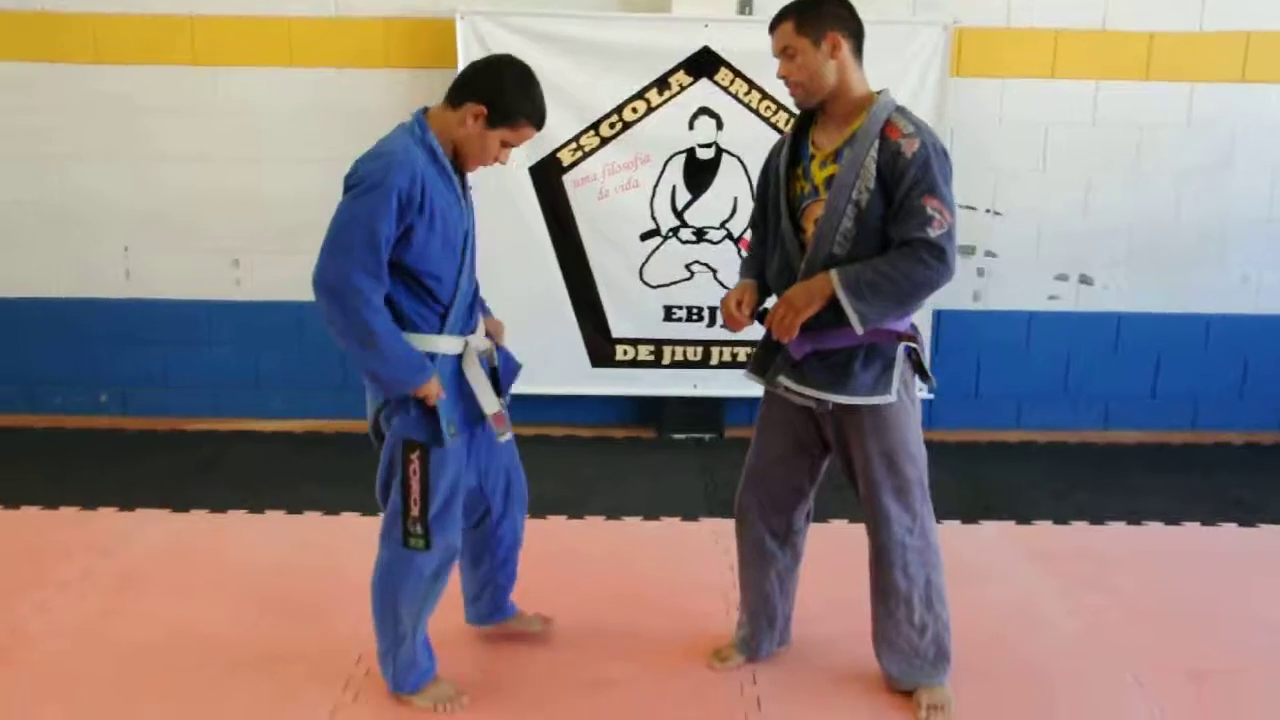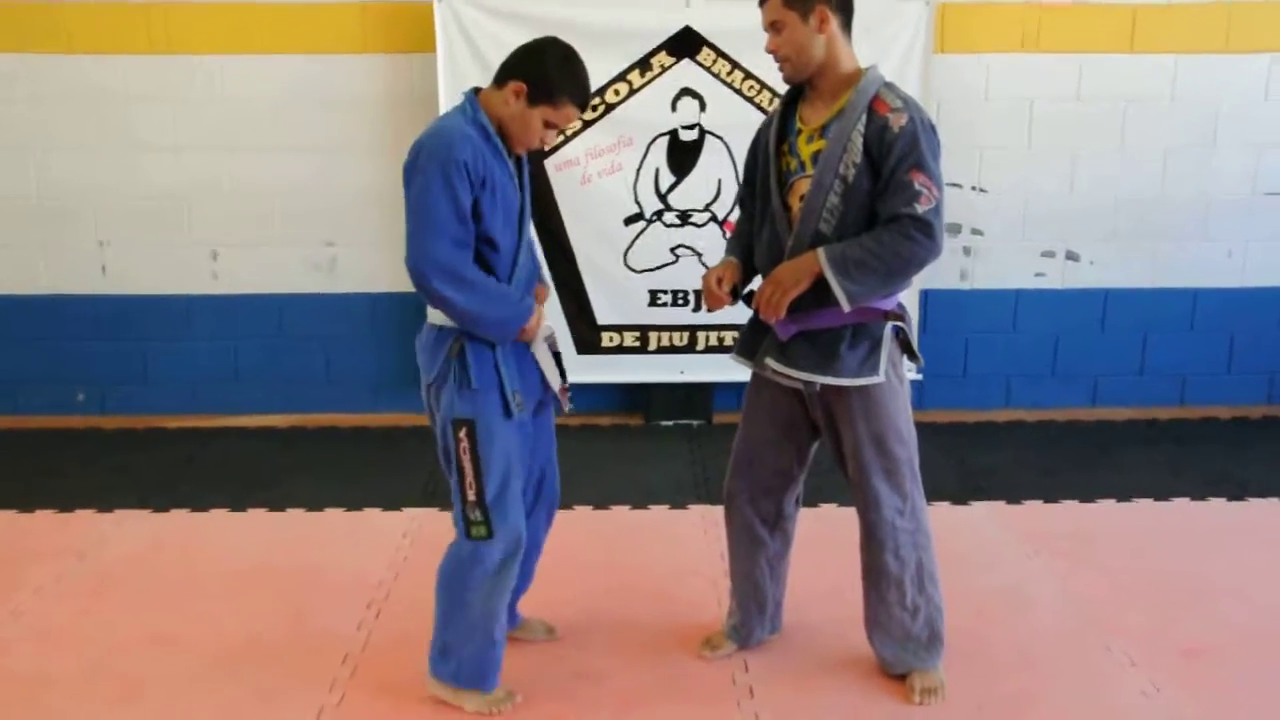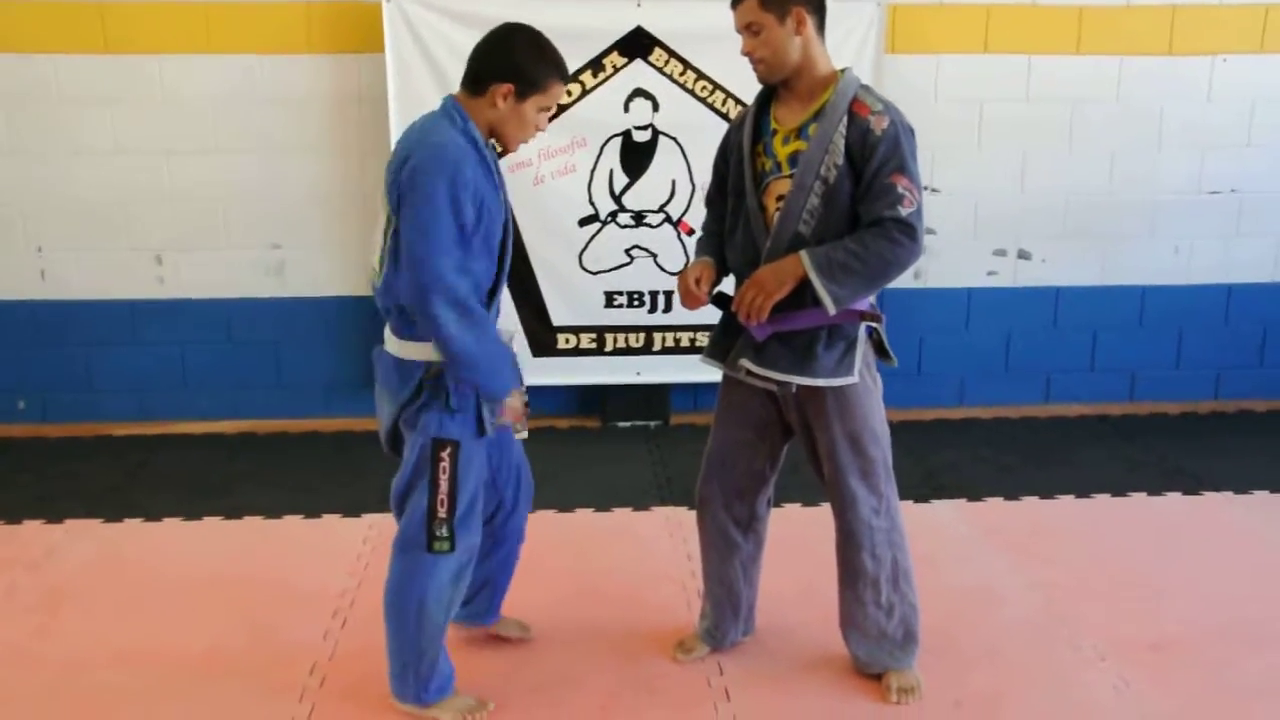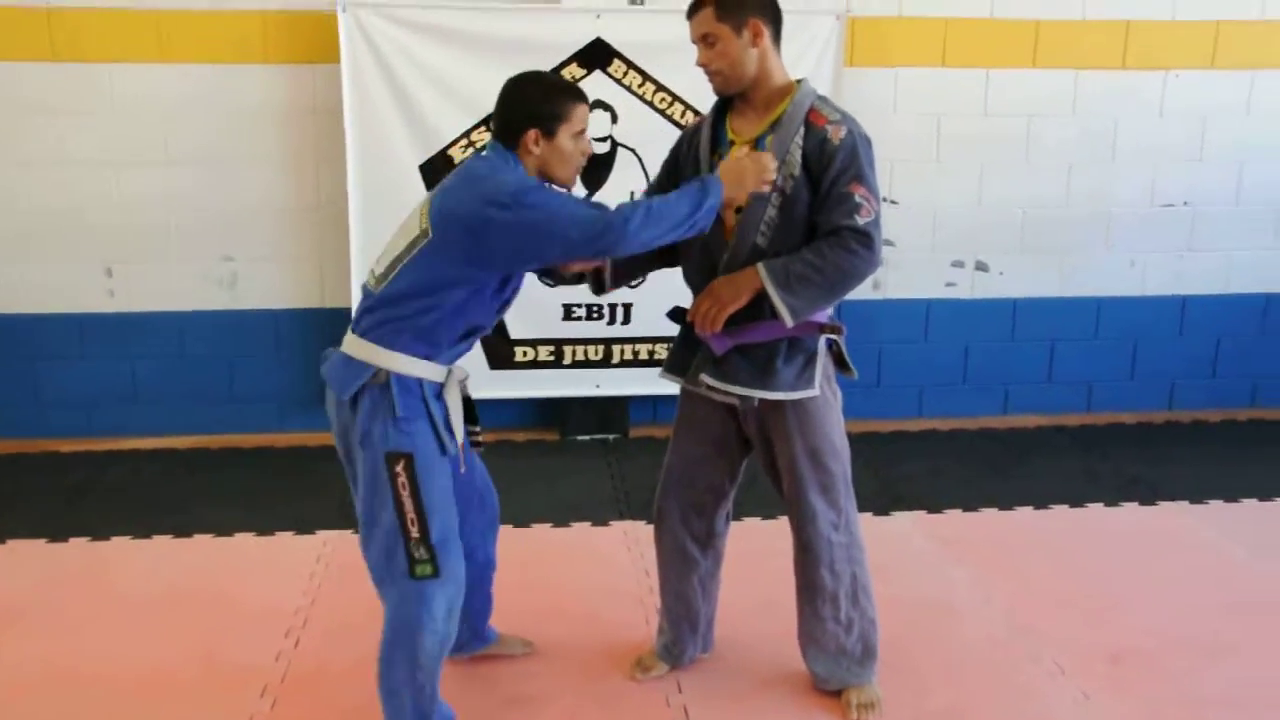
dt=0.7s
person 1, frame 1
left shoulder: (906, 143)
right shoulder: (791, 146)
left elbow: (931, 257)
left wrist: (828, 288)
right wrist: (752, 284)
left hip: (870, 366)
right hip: (794, 360)
left knee: (898, 523)
right knee: (764, 507)
right ankle: (759, 632)
person 1, frame 2
left shoulder: (893, 119)
right shoulder: (779, 123)
left elbow: (918, 235)
left wrist: (816, 265)
right wrist: (736, 263)
left hip: (859, 347)
right hip: (781, 342)
left knee: (889, 506)
right knee: (753, 491)
left ankle: (912, 650)
right ankle: (751, 619)
person 1, frame 3
left shoulder: (871, 122)
right shoulder: (748, 126)
left elbow: (899, 235)
right elbow: (722, 213)
left wrist: (798, 268)
right wrist: (707, 262)
left hip: (833, 348)
right hip: (753, 342)
left knee: (863, 506)
right knee: (725, 494)
left ankle: (886, 648)
right ankle: (724, 621)
person 1, frame 4
left shoulder: (827, 131)
right shoulder: (700, 138)
left elbow: (856, 247)
left wrist: (753, 282)
right wrist: (592, 258)
left hip: (793, 361)
right hip: (711, 358)
left knee: (822, 520)
right knee: (682, 510)
right ankle: (682, 638)
person 2, frame 1
left shoulder: (444, 161)
right shoulder: (393, 170)
right elbow: (341, 281)
left wrist: (480, 316)
right wrist: (409, 375)
left hip: (469, 369)
right hip: (421, 383)
left knee: (501, 496)
right knee: (423, 536)
left ankle: (492, 608)
person 2, frame 2
left shoulder: (504, 145)
right shoulder: (449, 147)
right elbow: (435, 264)
left wrist: (532, 279)
right wrist: (514, 316)
left hip: (513, 349)
right hip: (470, 359)
left knee: (534, 496)
right knee: (491, 523)
left ankle: (499, 615)
person 2, frame 3
left shoulder: (461, 142)
right shoulder: (442, 157)
right elbow: (433, 287)
left wrist: (492, 370)
right wrist: (495, 378)
left hip: (466, 364)
right hip: (440, 376)
left knee: (507, 491)
right knee: (440, 536)
left ankle: (478, 608)
person 2, frame 4
left shoulder: (493, 183)
right shoulder: (499, 195)
left elbow: (570, 247)
right elbow: (607, 230)
left wrist: (566, 258)
right wrist: (717, 187)
left hip: (409, 385)
right hip: (385, 391)
left knee: (471, 510)
right knee: (425, 570)
left ankle: (466, 634)
